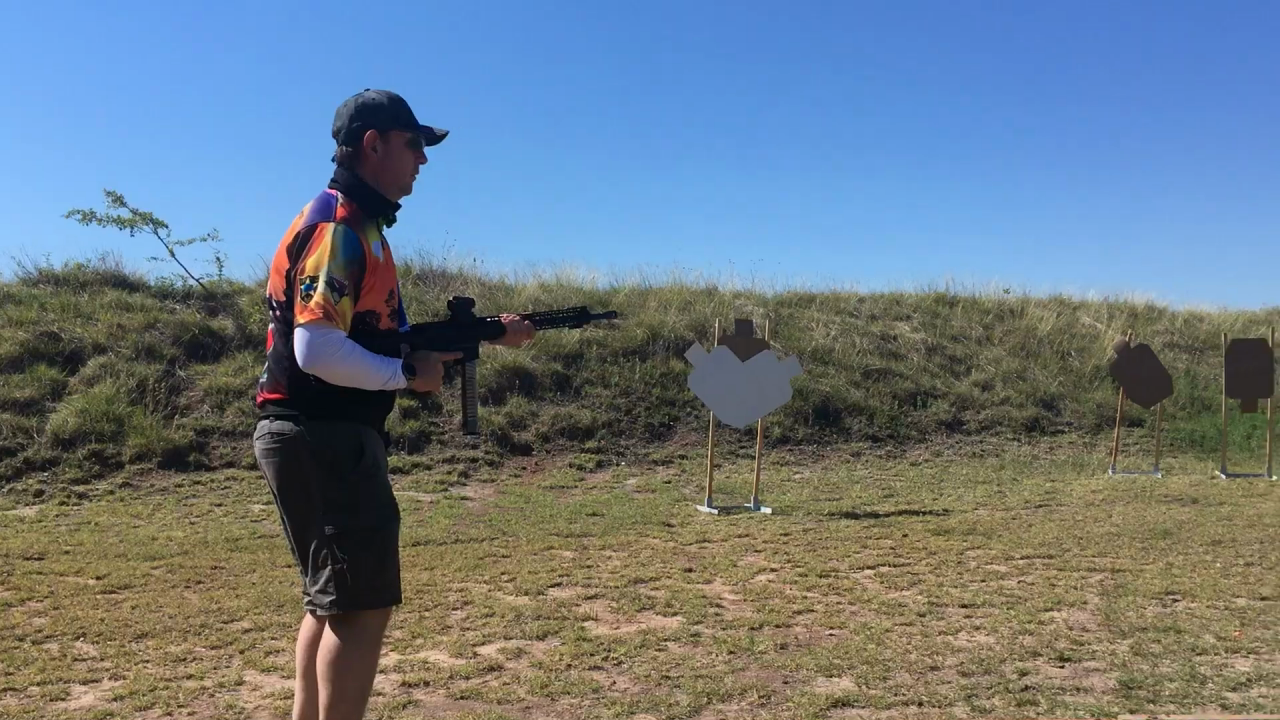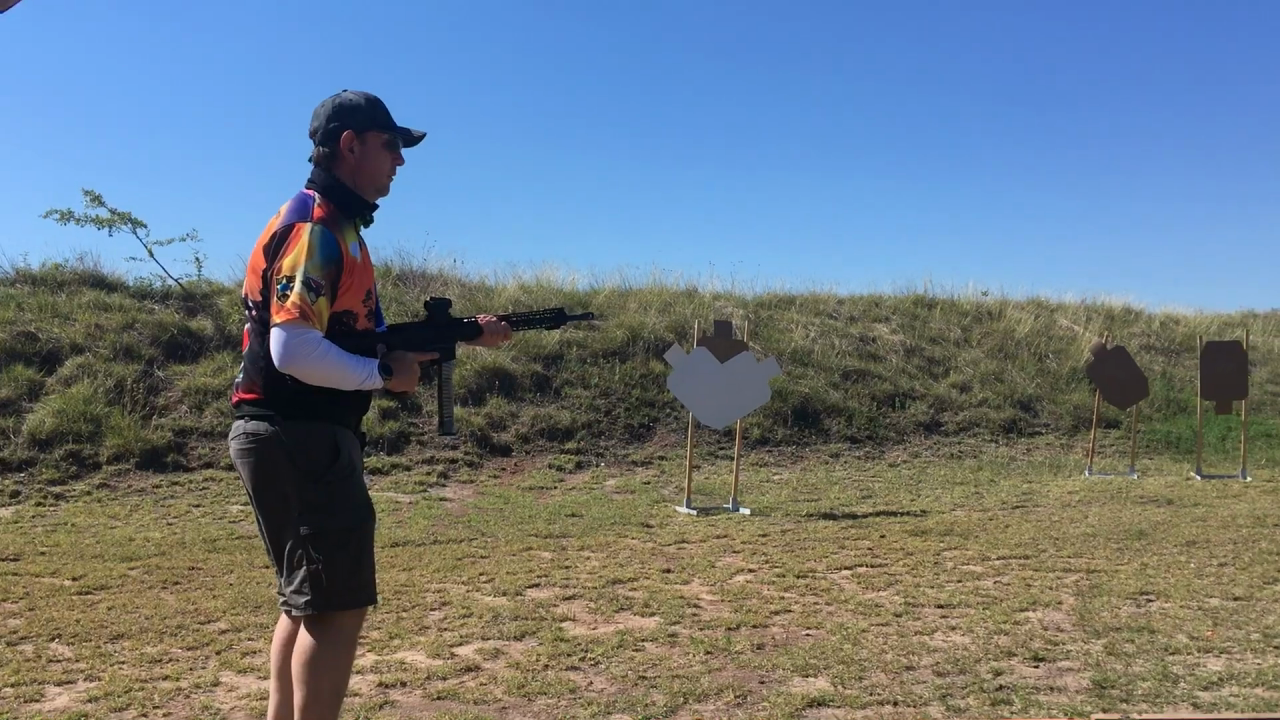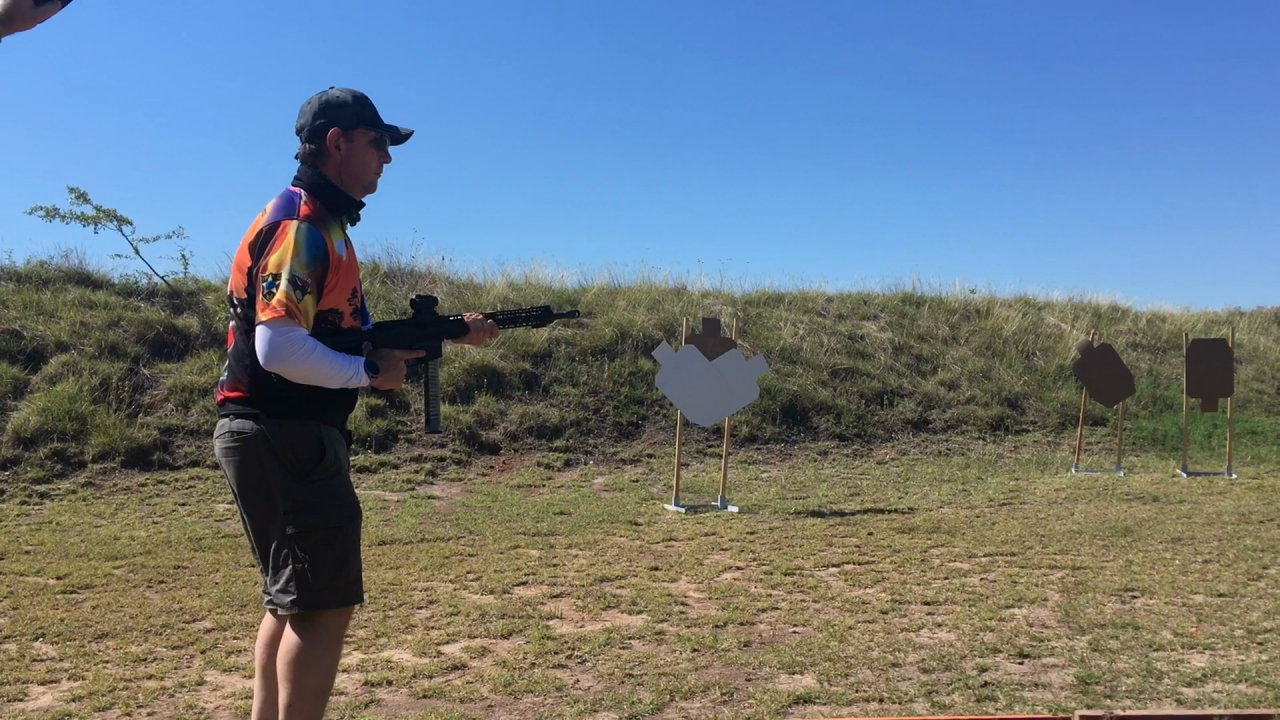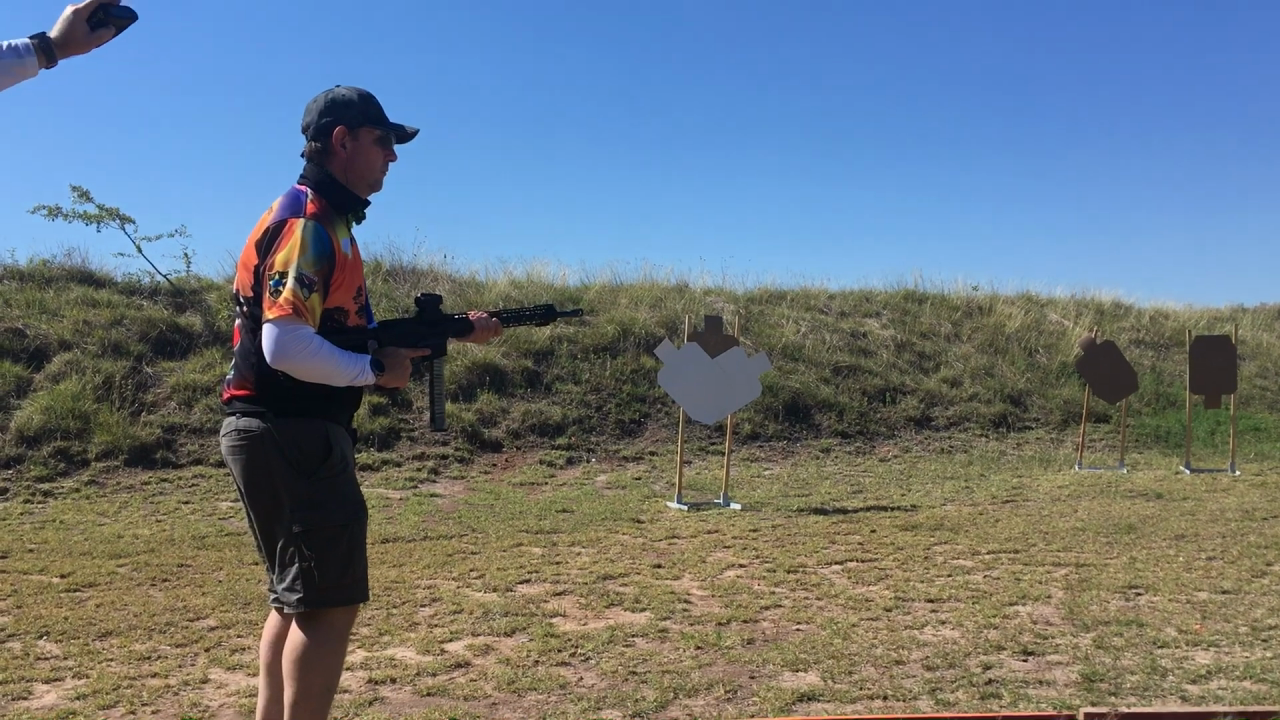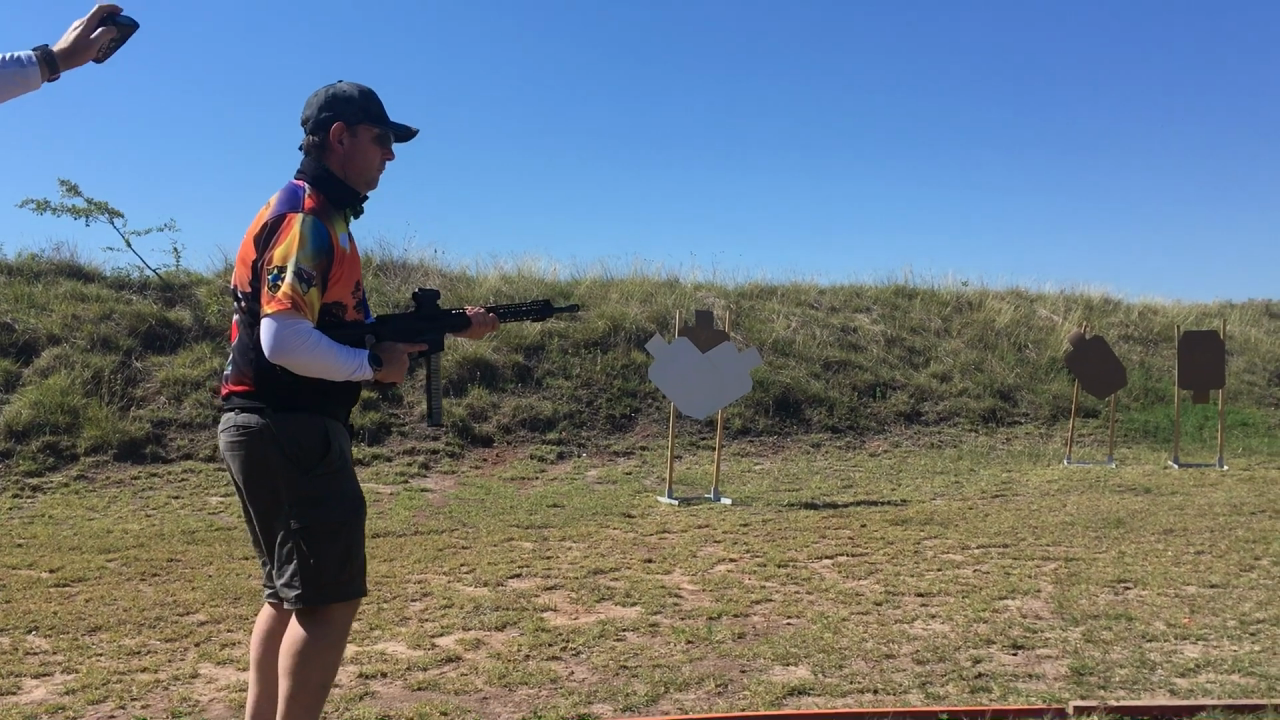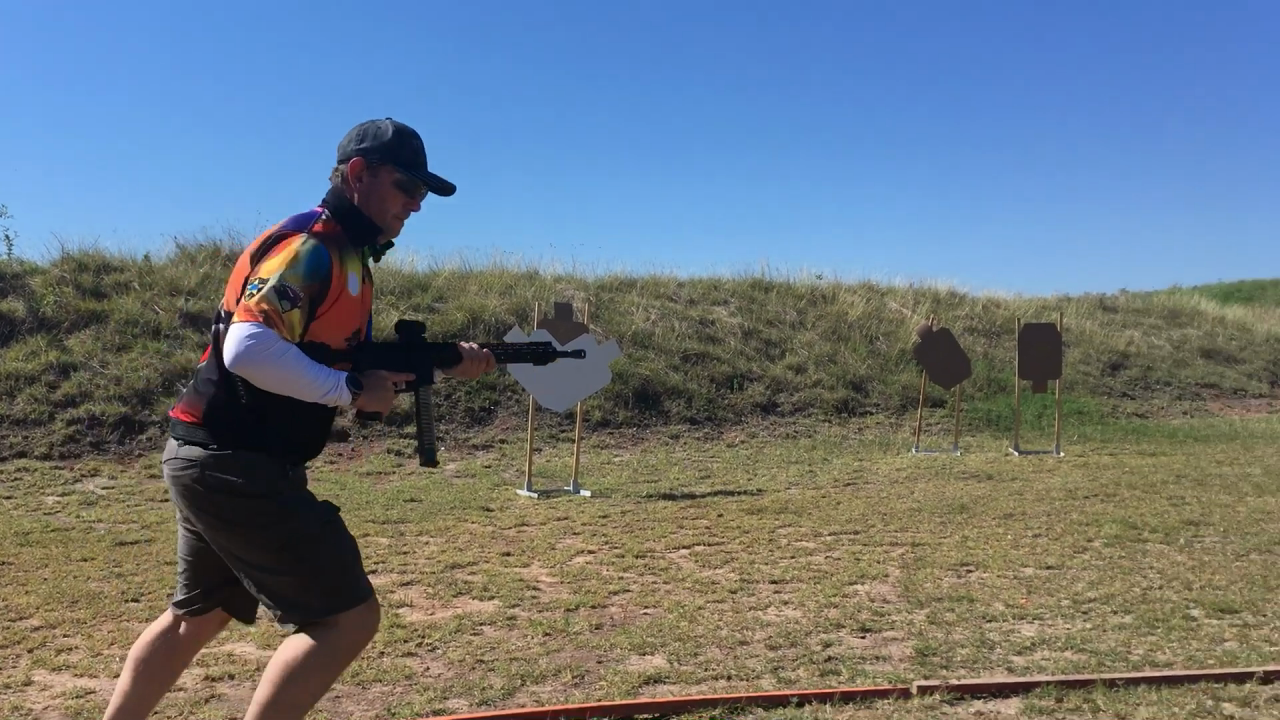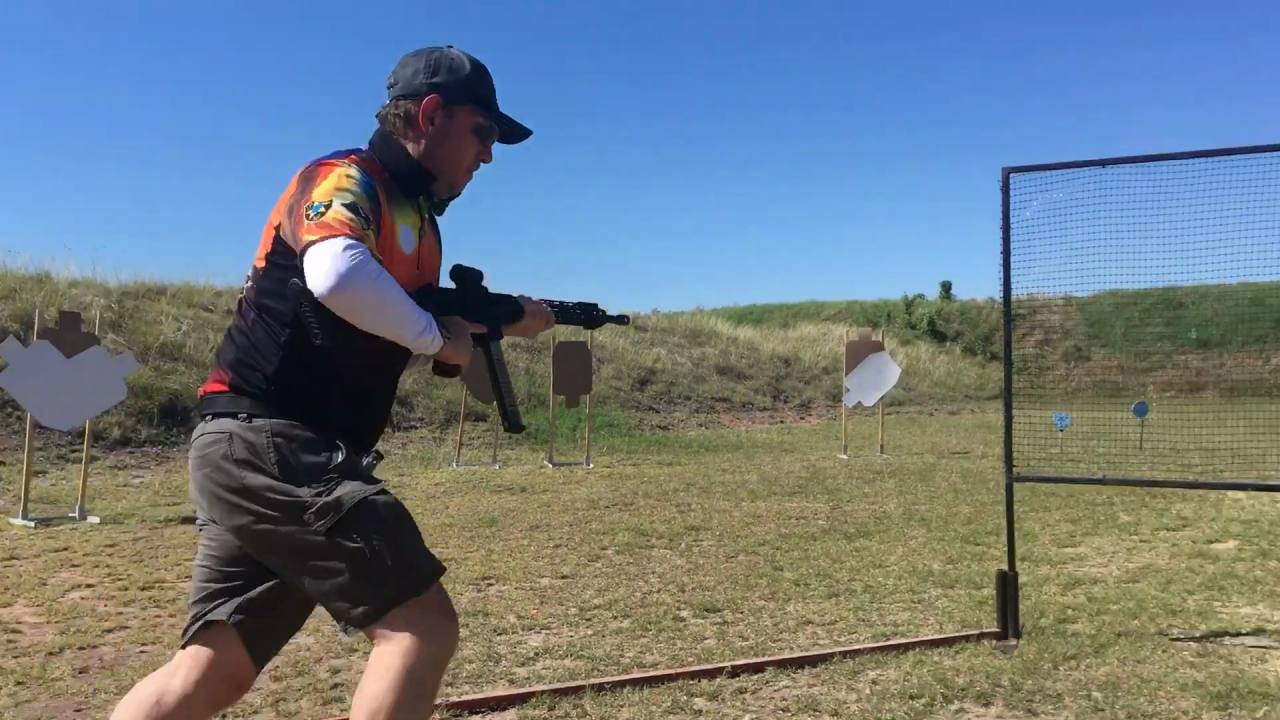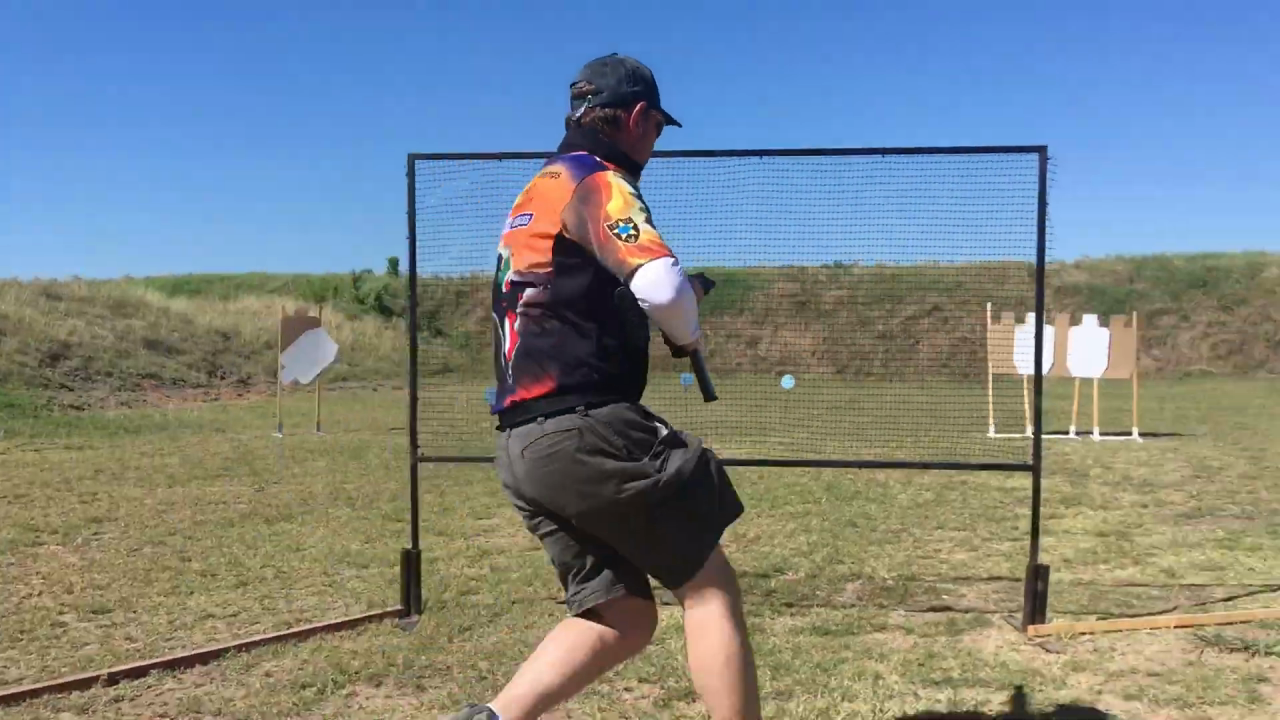
dt=0.5s
person 1, frame 1
left shoulder: (360, 226)
right shoulder: (337, 225)
left elbow: (388, 336)
right elbow: (318, 351)
left wrist: (486, 334)
right wrist: (409, 375)
left hip: (325, 439)
right hip: (323, 439)
left knee: (332, 600)
right knee: (364, 604)
person 1, frame 2
left shoulder: (337, 226)
right shoulder: (313, 226)
left elbow: (364, 337)
right elbow: (294, 351)
left wrist: (464, 335)
right wrist: (384, 375)
left hip: (297, 439)
right hip: (299, 439)
left knee: (307, 601)
right knee: (338, 605)
person 1, frame 3
left shoulder: (324, 225)
right shoulder: (299, 223)
left elbow: (348, 335)
right elbow: (278, 349)
left wrist: (449, 333)
right wrist: (370, 373)
left hip: (284, 438)
right hip: (284, 440)
left knee: (292, 599)
right knee: (324, 604)
person 1, frame 4
left shoulder: (327, 223)
right shoulder: (306, 223)
left elbow: (354, 333)
right elbow: (286, 347)
left wrist: (455, 331)
right wrist: (377, 370)
left hip: (282, 437)
right hip: (291, 437)
left knee: (297, 597)
right knee: (330, 602)
person 1, frame 5
left shoulder: (321, 219)
right shoulder: (304, 219)
left elbow: (344, 328)
right elbow: (284, 341)
right wrist: (374, 364)
left hip: (275, 432)
right hip: (287, 432)
left knee: (291, 594)
right knee: (330, 600)
person 1, frame 6
left shoulder: (350, 259)
right shoulder: (307, 246)
right elbow: (248, 351)
left wrist: (447, 364)
right wrist: (351, 391)
left hip: (217, 459)
right hip: (234, 463)
left knee: (199, 613)
right knee: (347, 618)
person 1, frame 7
left shoulder: (416, 218)
right shoulder: (345, 180)
left elbow: (391, 311)
right elbow: (336, 275)
left wrist: (506, 321)
right wrist: (435, 336)
left hip: (301, 452)
right hip: (270, 442)
left knee: (219, 665)
right knee: (423, 628)
person 1, frame 8
left shoulder: (543, 187)
right shoulder: (598, 183)
right elbow: (661, 287)
left wrist: (678, 299)
right wrist: (687, 334)
left hip: (529, 441)
right hip: (585, 430)
left knee: (619, 616)
right knee: (709, 584)
